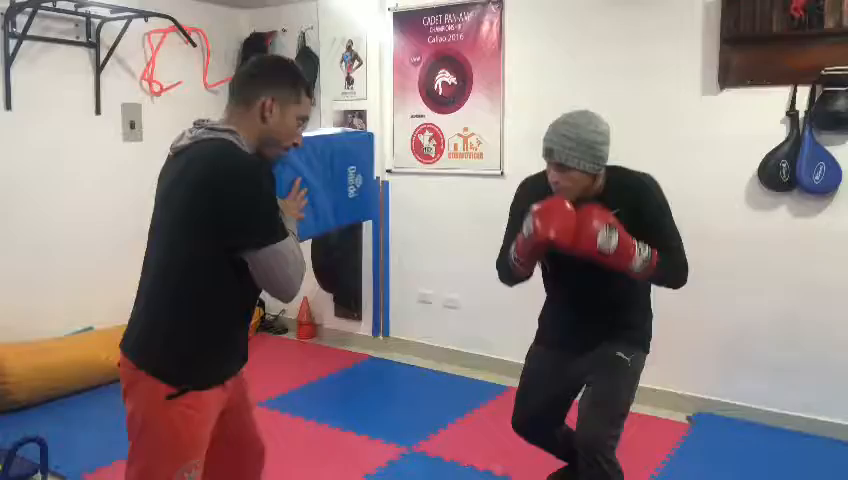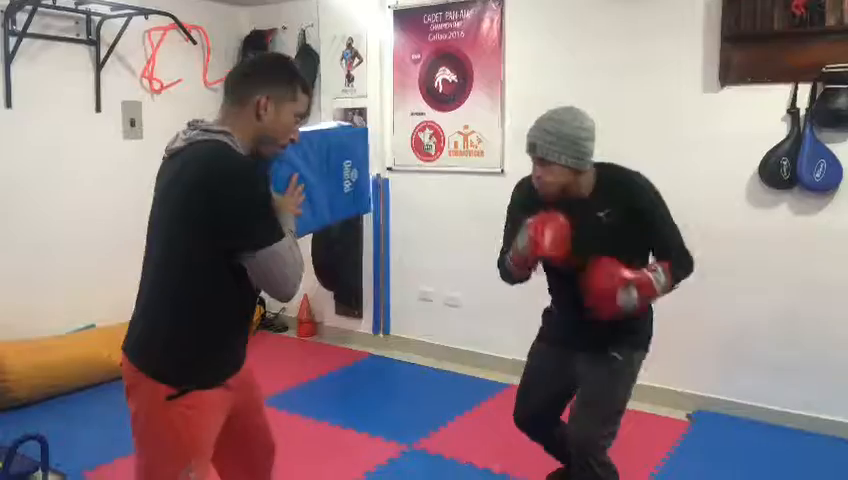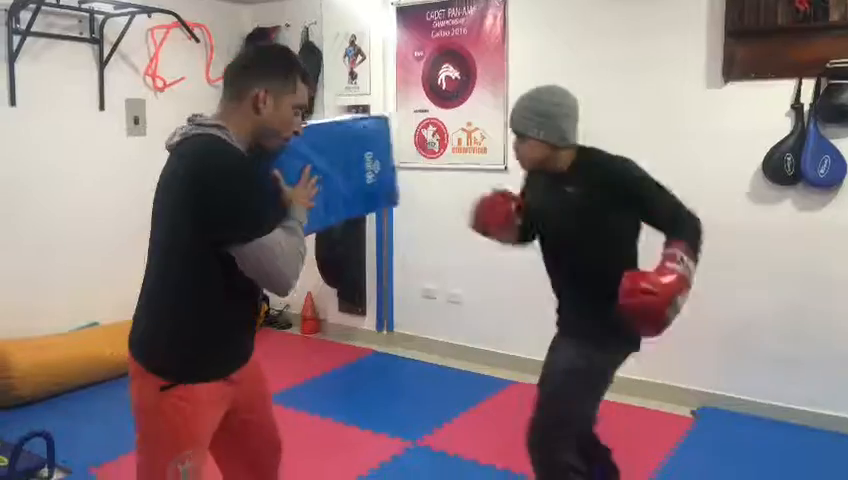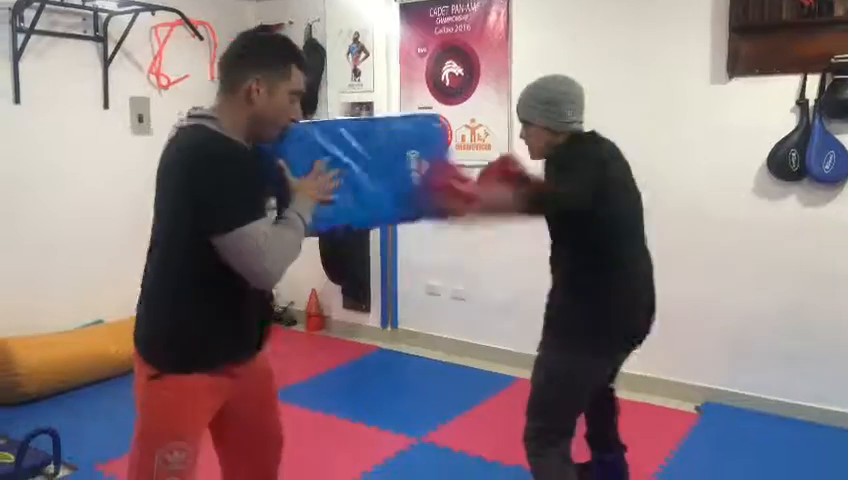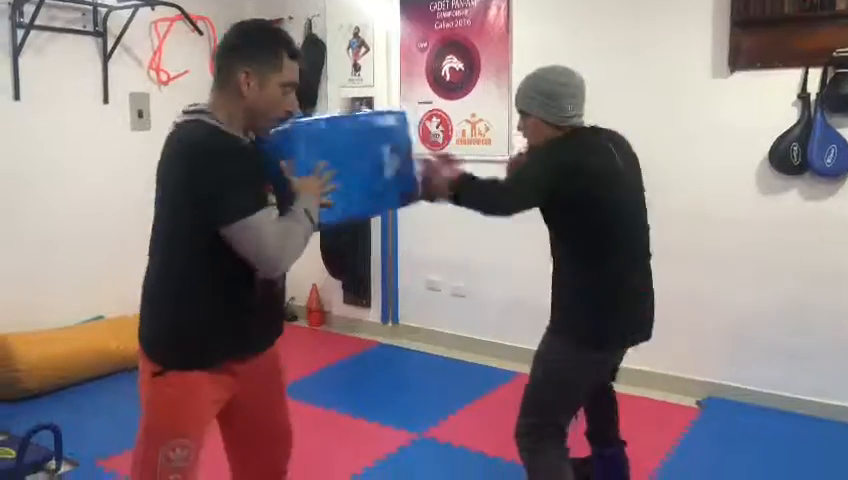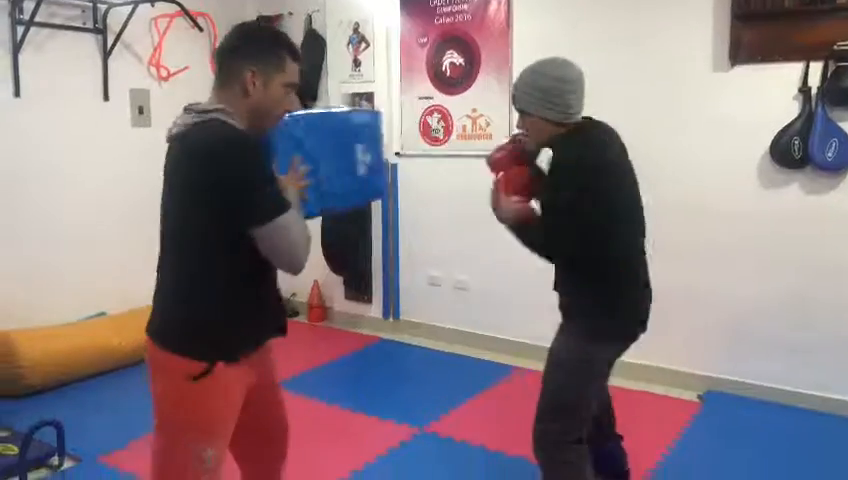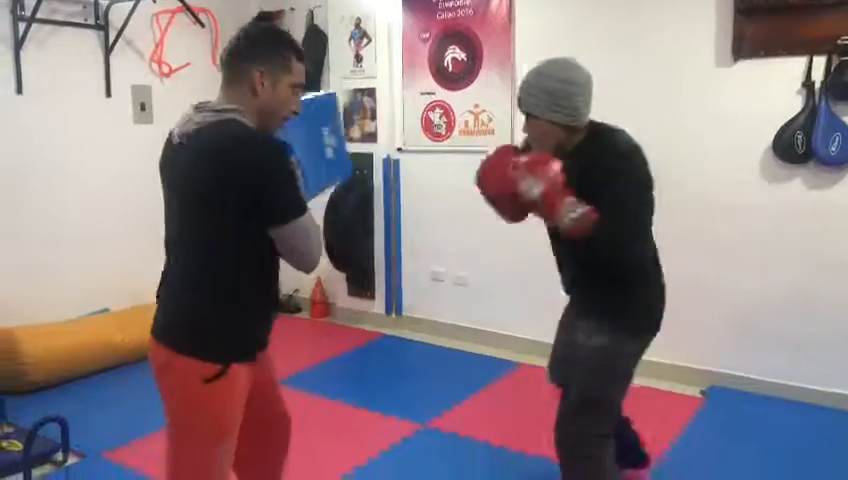
dt=0.1s
person 1, frame 1
left shoulder: (196, 155)
right shoulder: (239, 171)
right elbow: (285, 282)
left wrist: (273, 219)
right wrist: (287, 220)
left hip: (213, 361)
right hip: (172, 375)
person 1, frame 2
left shoulder: (193, 155)
right shoulder: (234, 172)
right elbow: (284, 282)
left wrist: (271, 218)
right wrist: (284, 218)
left hip: (215, 362)
right hip: (174, 376)
person 1, frame 3
left shoulder: (232, 157)
right shoulder: (219, 164)
right elbow: (279, 273)
left wrist: (281, 209)
right wrist: (296, 211)
left hip: (230, 354)
right hip: (177, 368)
person 1, frame 4
left shoulder: (231, 150)
right shoulder: (209, 156)
right elbow: (264, 265)
left wrist: (293, 202)
right wrist: (303, 204)
left hip: (240, 349)
right hip: (180, 361)
person 1, frame 5
left shoulder: (233, 145)
right shoulder: (214, 151)
right elbow: (272, 255)
left wrist: (295, 205)
right wrist: (307, 204)
left hip: (246, 345)
right hip: (184, 358)
person 1, frame 6
left shoulder: (201, 139)
right shoulder: (233, 150)
right elbow: (292, 255)
left wrist: (276, 196)
right wrist: (288, 197)
left hip: (243, 343)
right hip: (196, 354)
person 1, frame 7
left shoulder: (184, 139)
right shoulder: (258, 152)
right elbow: (306, 254)
right wrist: (287, 195)
left hip: (235, 340)
right hip: (201, 352)
left knee: (269, 437)
person 2, frame 1
left shoulder: (637, 191)
right shoulder: (533, 194)
left elbow: (674, 270)
right elbow: (508, 273)
left wrist: (617, 244)
right wrist: (529, 239)
left hip: (619, 334)
right hip: (559, 330)
left knee: (594, 438)
right knee: (529, 419)
person 2, frame 2
left shoulder: (631, 191)
right shoulder: (529, 194)
left elbow: (680, 260)
right elbow: (509, 271)
left wrist: (639, 286)
right wrist: (525, 250)
left hip: (619, 336)
right hip: (562, 328)
left knee: (586, 440)
right knee: (530, 415)
person 2, frame 3
left shoulder: (611, 174)
right shoulder: (540, 175)
left elbow: (685, 225)
right elbow: (524, 231)
left wrist: (672, 276)
right wrist: (503, 221)
left hip: (607, 321)
right hip: (579, 318)
left knee: (550, 440)
right knee: (567, 403)
person 2, frame 4
left shoulder: (578, 157)
right shoulder: (593, 151)
left elbow: (561, 199)
right elbow: (566, 198)
left wrist: (484, 196)
right wrist: (523, 184)
left hip: (592, 317)
right hip: (625, 309)
left knee: (545, 435)
right knee: (594, 389)
person 2, frame 5
left shoulder: (563, 156)
right shoulder: (613, 145)
left elbow: (503, 200)
left wrist: (440, 179)
left hip: (591, 313)
left knee: (538, 430)
right knee: (591, 383)
person 2, frame 6
left shoulder: (577, 157)
right shoulder: (591, 139)
left elbow: (562, 247)
left wrist: (509, 211)
left hip: (602, 307)
right hip: (618, 297)
left knee: (556, 435)
right knee: (584, 382)
person 2, frame 7
left shoulder: (615, 153)
right shoulder: (535, 150)
left elbow: (622, 248)
right elbow: (517, 211)
left wrist: (554, 202)
right wrist: (511, 190)
left hip: (625, 305)
right hip: (587, 297)
left knee: (576, 429)
right knee: (570, 377)
